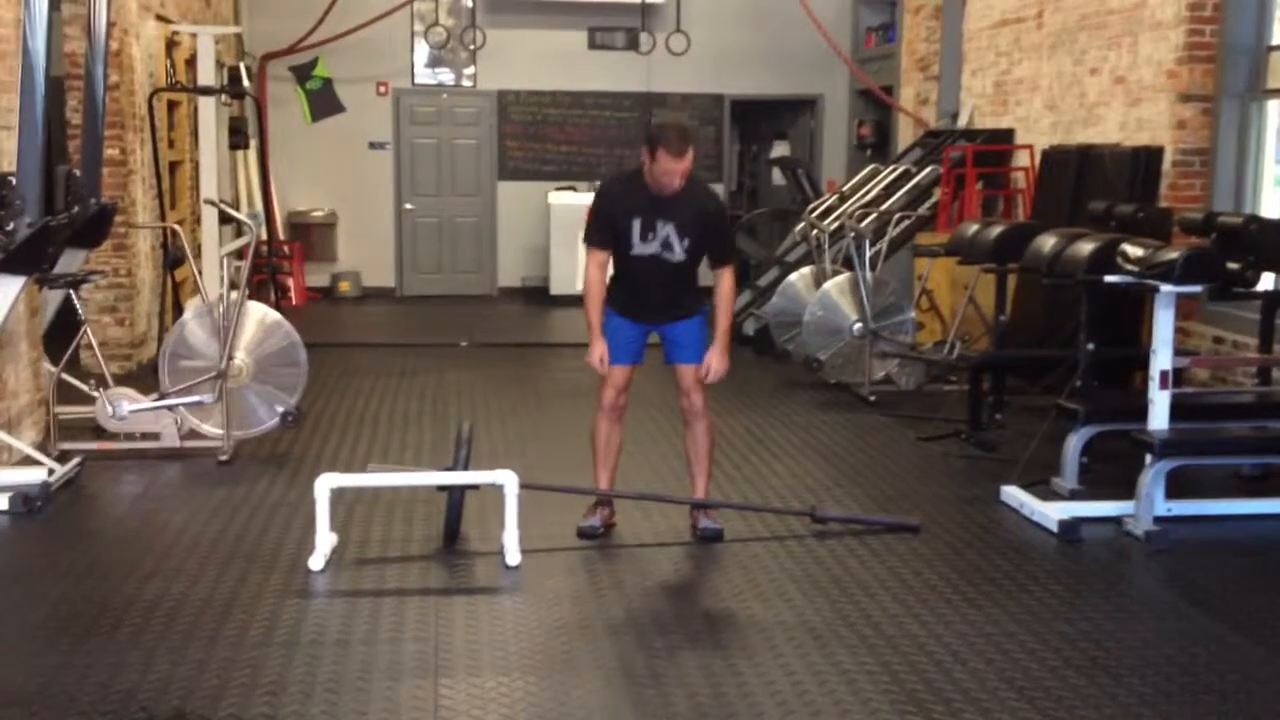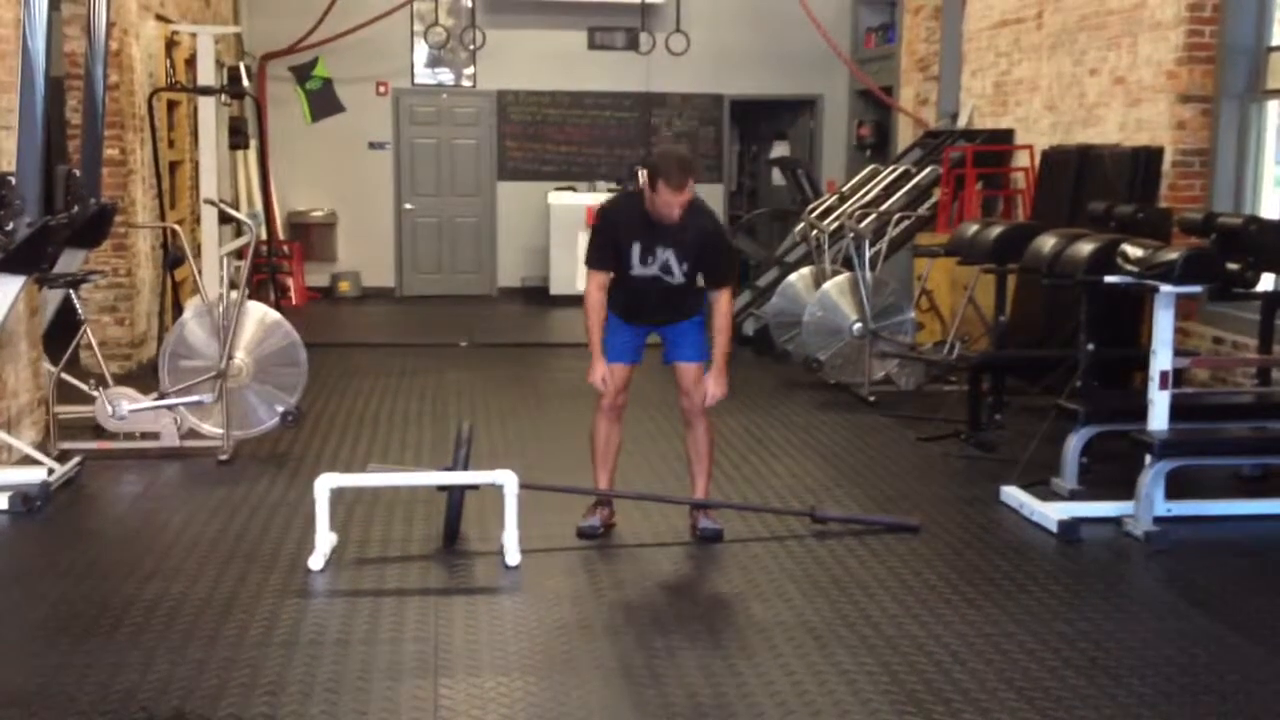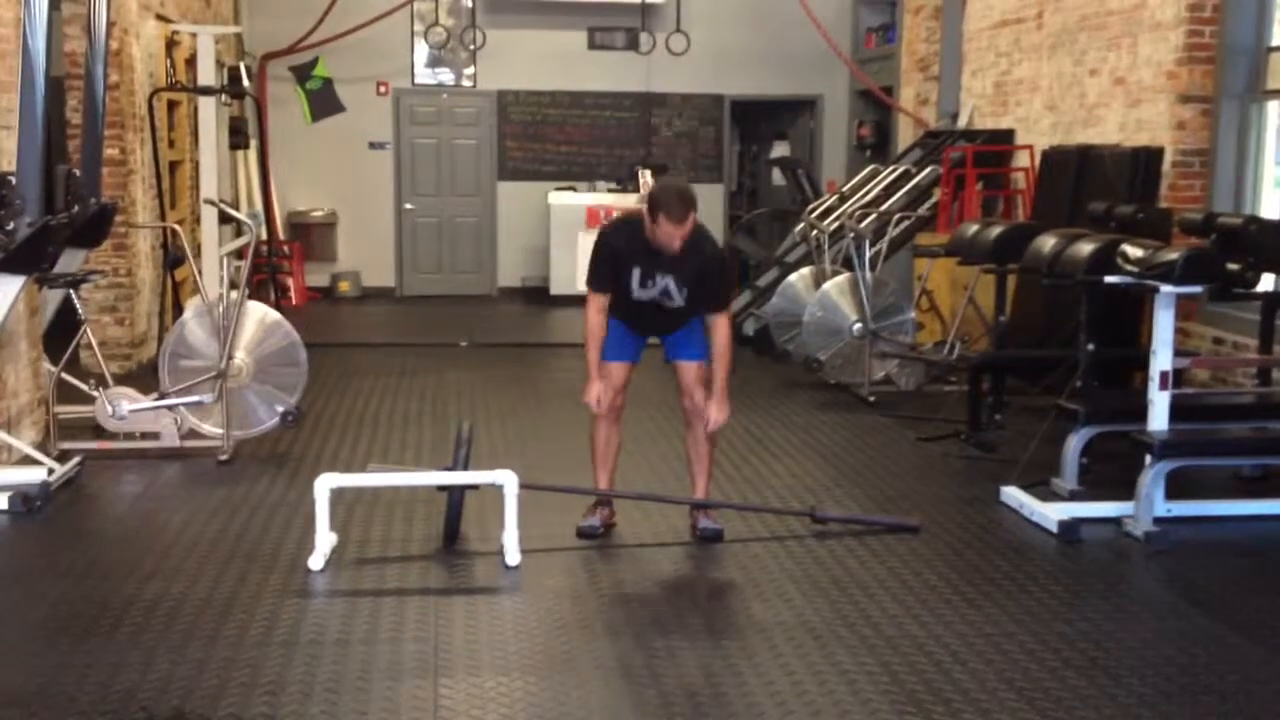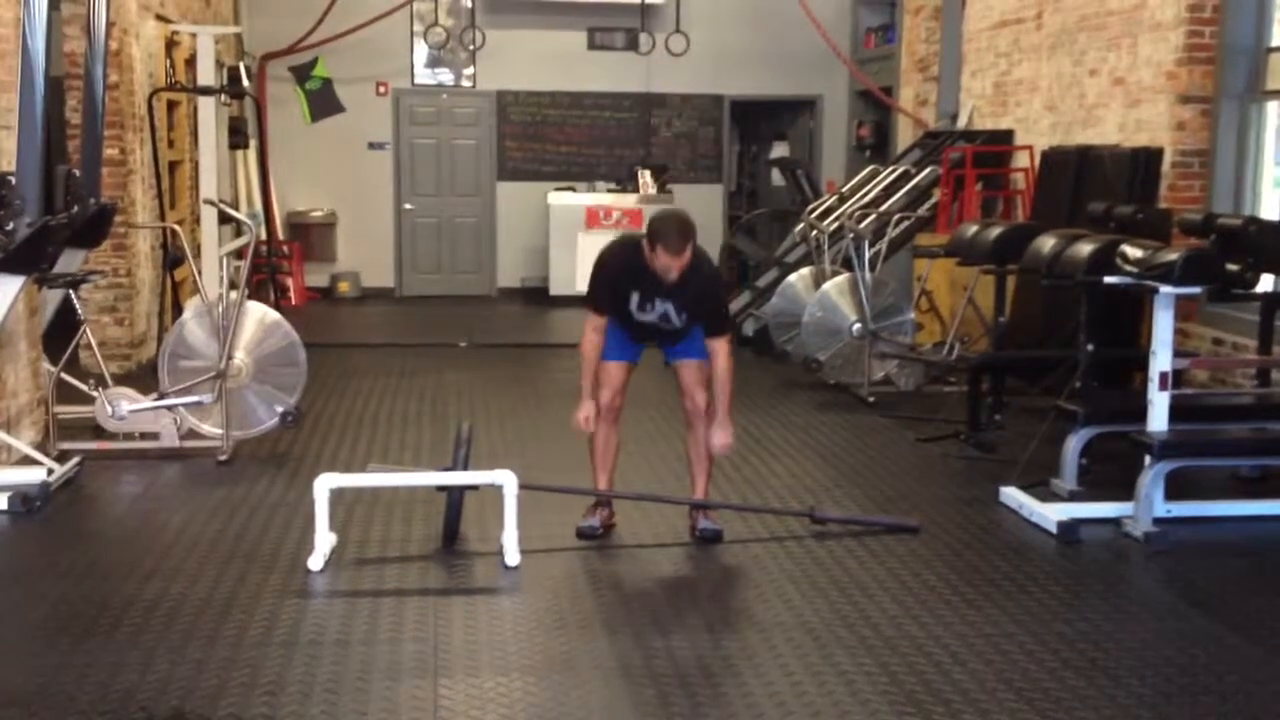
dt=0.1s
person 1, frame 1
left shoulder: (706, 204)
right shoulder: (614, 194)
left elbow: (724, 274)
right elbow: (596, 265)
left wrist: (720, 345)
right wrist: (596, 335)
left hip: (684, 311)
right hip: (625, 310)
left knee: (694, 403)
right knee: (611, 400)
left ankle: (700, 506)
right ankle: (603, 502)
person 1, frame 2
left shoulder: (706, 226)
right shoulder: (615, 215)
left elbow: (721, 297)
right elbow: (597, 286)
left wrist: (718, 369)
right wrist: (597, 356)
left hip: (683, 316)
right hip: (625, 314)
left knee: (695, 404)
right knee: (609, 400)
left ankle: (700, 507)
right ankle: (603, 504)
person 1, frame 3
left shoulder: (706, 252)
right shoulder: (616, 238)
left elbow: (719, 322)
right elbow: (596, 308)
left wrist: (719, 396)
right wrist: (594, 378)
left hip: (683, 321)
right hip: (626, 319)
left knee: (696, 403)
right knee: (608, 403)
left ankle: (700, 506)
right ankle: (603, 503)
person 1, frame 4
left shoulder: (705, 275)
right shoulder: (616, 259)
left elbow: (720, 347)
right elbow: (595, 328)
left wrist: (722, 421)
right wrist: (587, 397)
left hip: (684, 330)
right hip: (624, 324)
left knee: (698, 404)
right knee: (607, 402)
left ankle: (699, 507)
right ankle: (602, 504)
